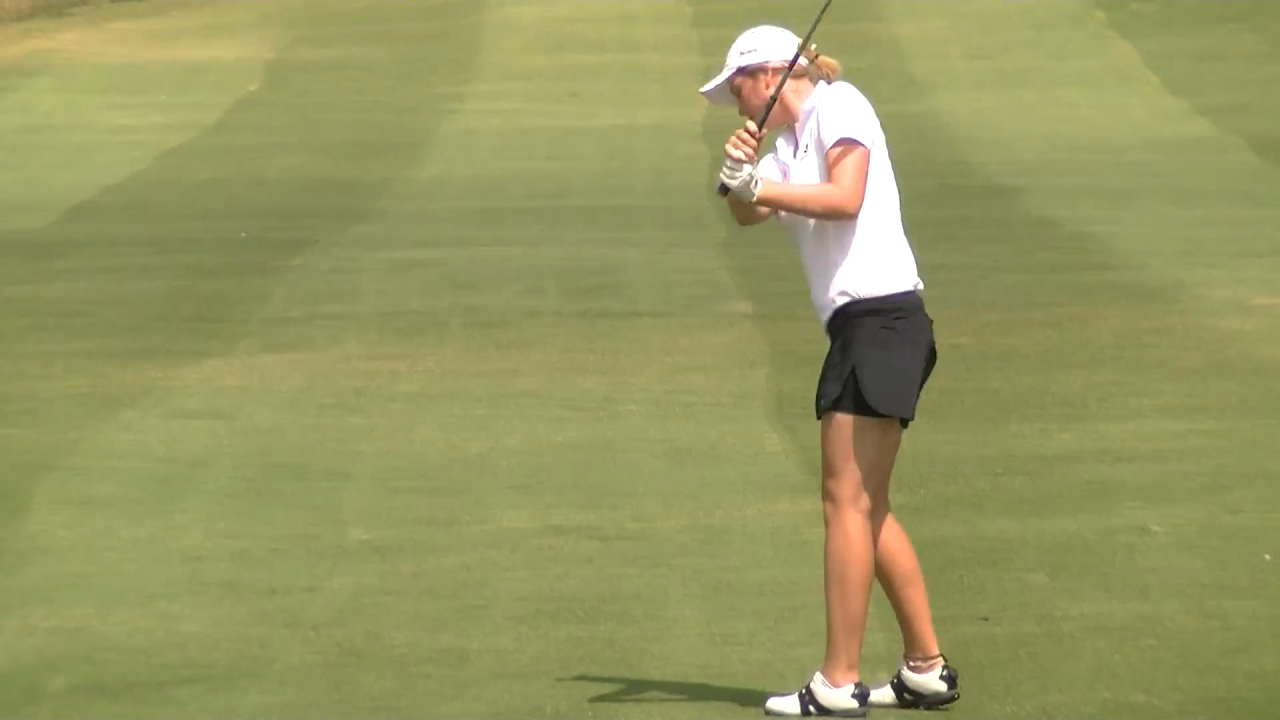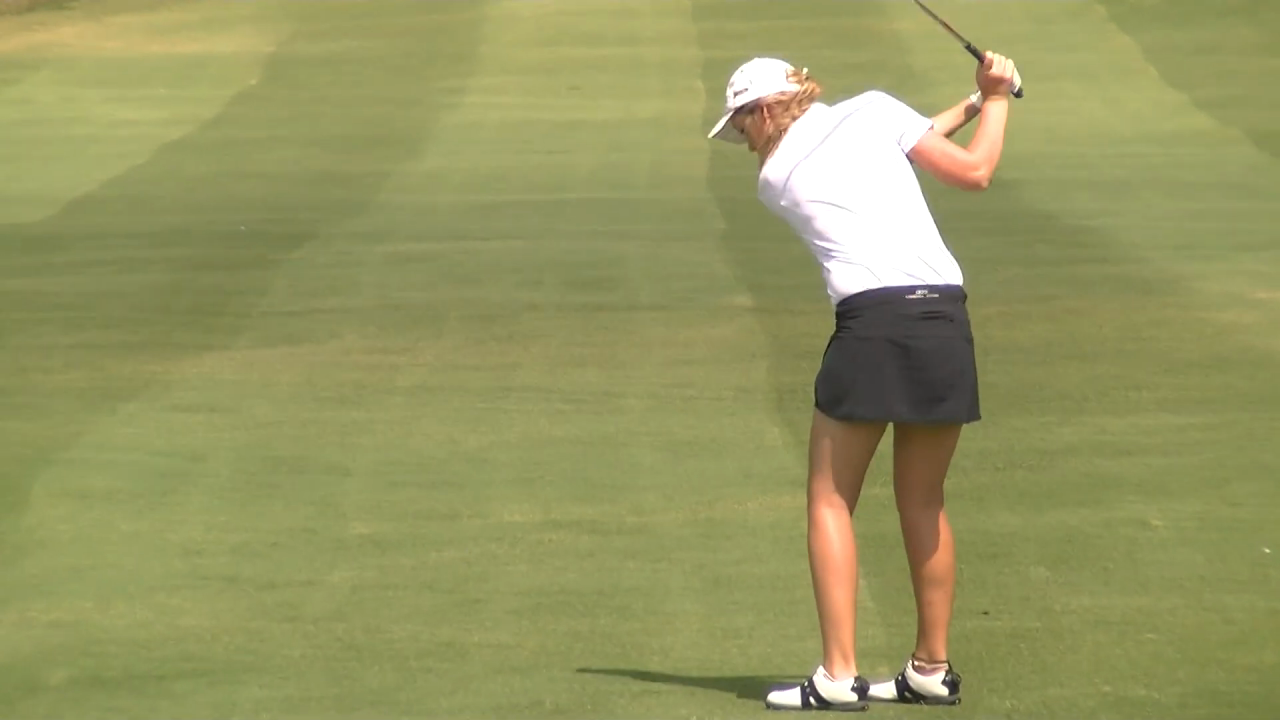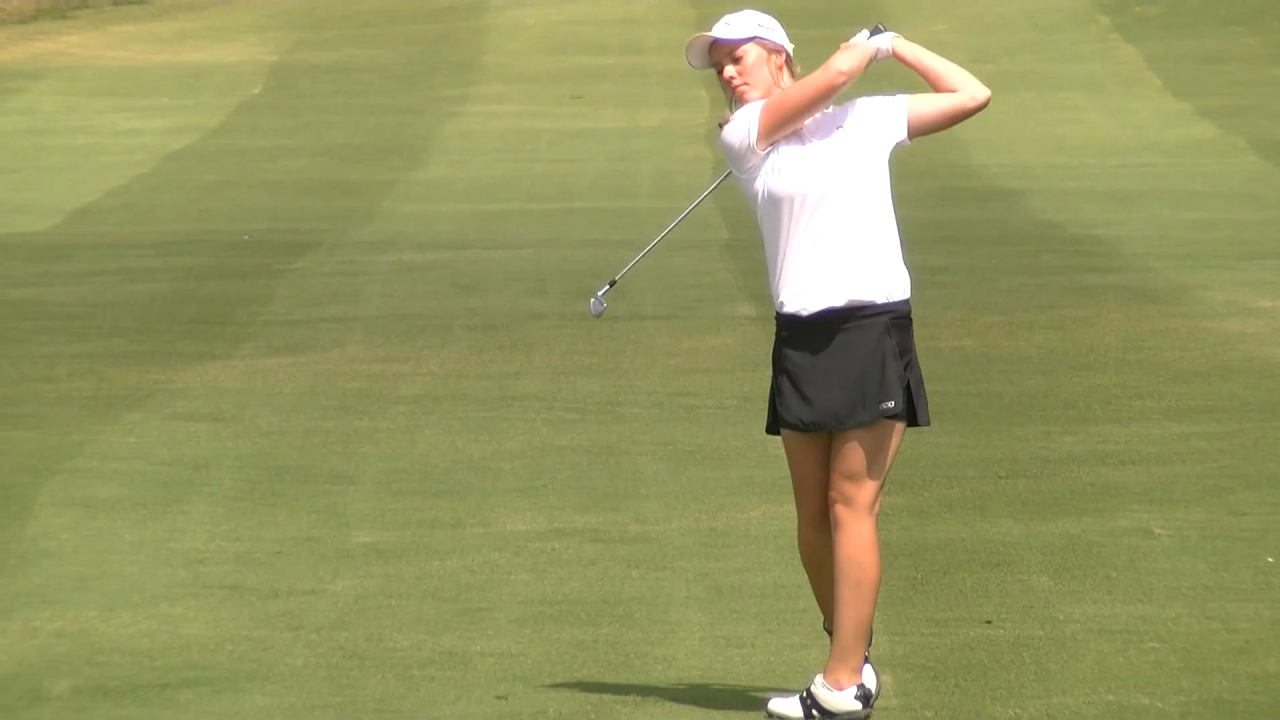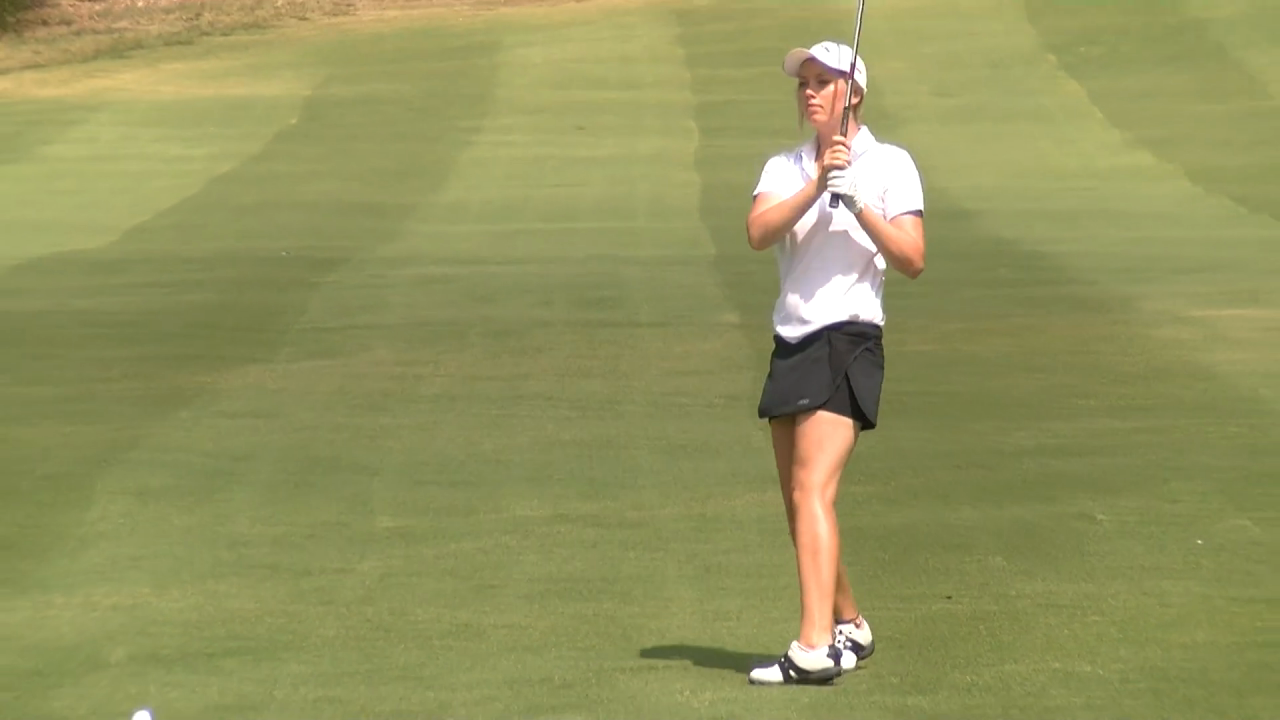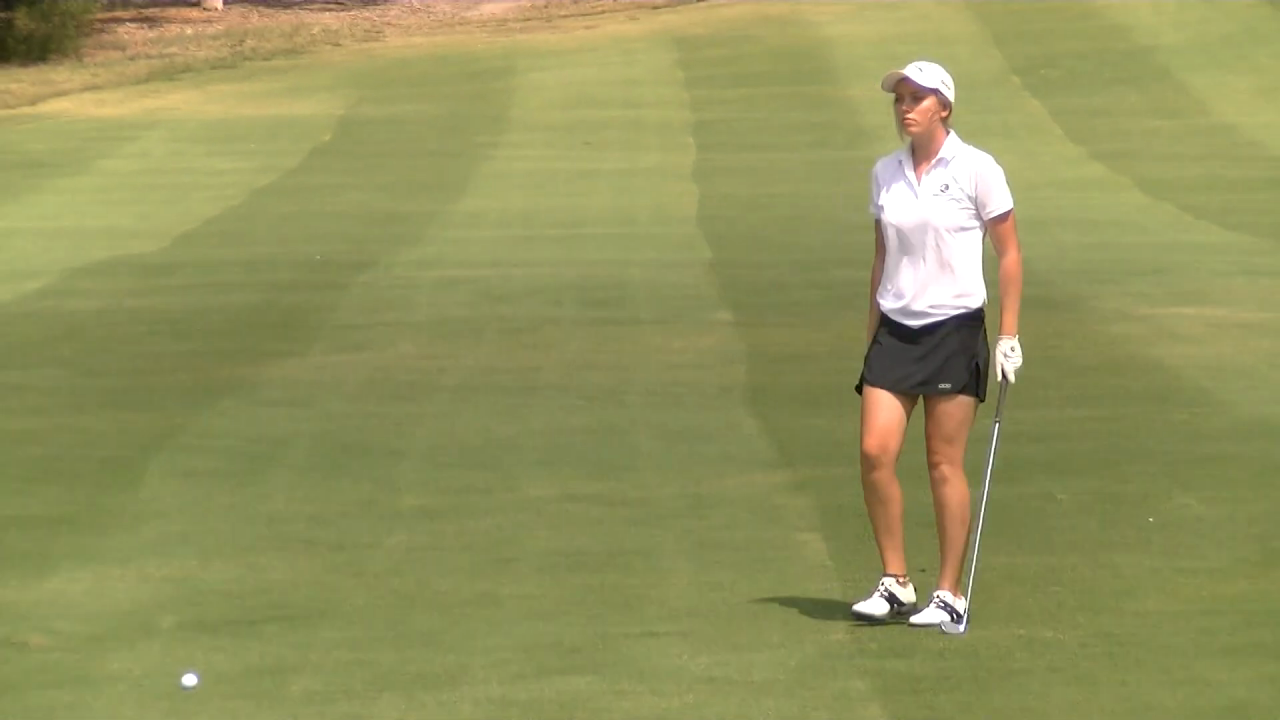
dt=1s
person 1, frame 1
left shoulder: (837, 103)
right shoulder: (788, 145)
left elbow: (845, 200)
right elbow: (750, 213)
left wrist: (761, 186)
right wrist: (739, 172)
left hip: (878, 324)
right hip: (876, 329)
left knee: (846, 505)
right knee: (865, 509)
person 1, frame 2
left shoulder: (775, 179)
right shoulder: (869, 108)
left elbow: (895, 147)
right elbow: (973, 171)
left wrist: (967, 104)
right wrist: (993, 98)
left hip: (873, 326)
right hip: (944, 321)
left knee: (828, 502)
right knee: (923, 503)
left ankle: (839, 676)
right ankle: (932, 668)
person 1, frame 3
left shoulder: (869, 118)
right shoulder: (741, 134)
left elbow: (972, 96)
right elbow: (834, 76)
left wrist: (893, 43)
right wrist: (866, 48)
left hip: (875, 331)
right hip: (801, 339)
left knee: (851, 507)
right knee: (812, 515)
right ankle: (849, 642)
person 1, frame 4
left shoulder: (890, 164)
right shoulder: (782, 166)
left elbow: (913, 260)
right elbow: (758, 233)
left wrist: (857, 202)
right wrist: (814, 188)
left hip: (846, 343)
right hip: (790, 345)
left knee: (811, 493)
right knee: (798, 500)
left ankle: (813, 647)
right ankle: (849, 626)
person 1, frame 5
left shoulder: (977, 169)
right shoulder: (885, 172)
left elbow: (1009, 255)
left wrist: (1009, 334)
right wrist: (870, 330)
left hip: (955, 330)
right hip: (895, 331)
left knee: (943, 464)
right knee: (874, 453)
left ankle: (949, 592)
right ankle: (894, 581)
